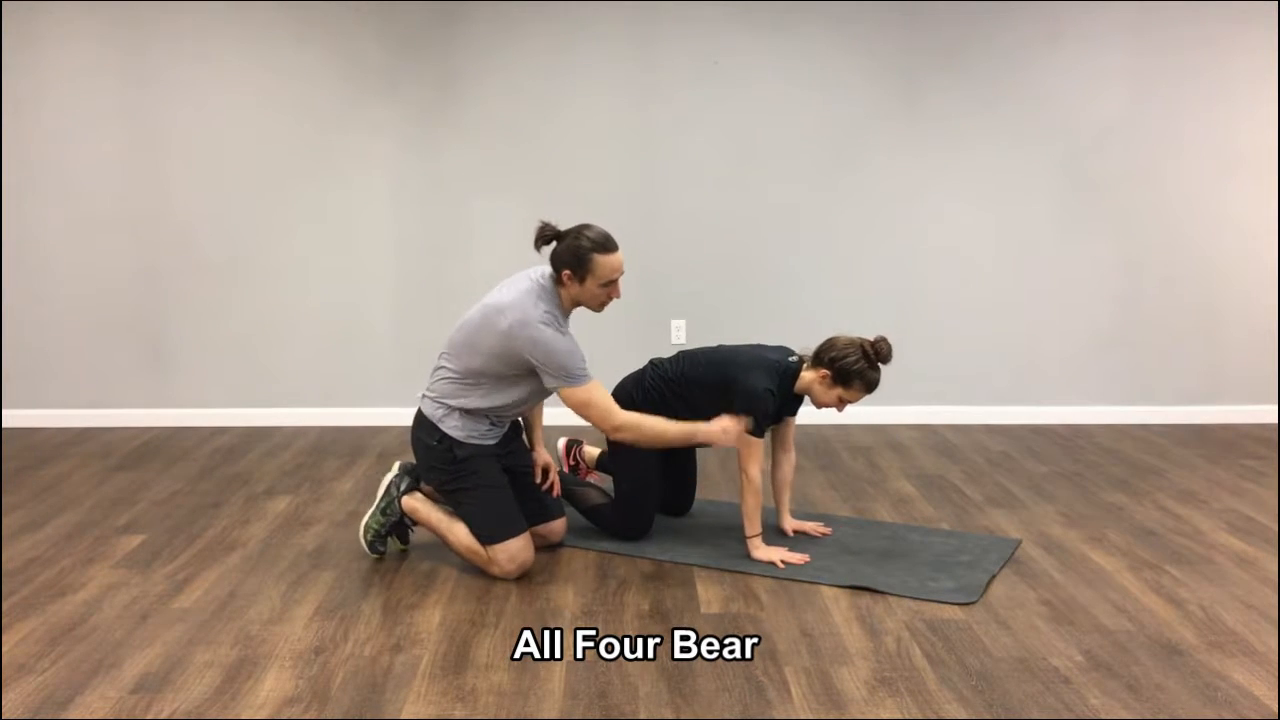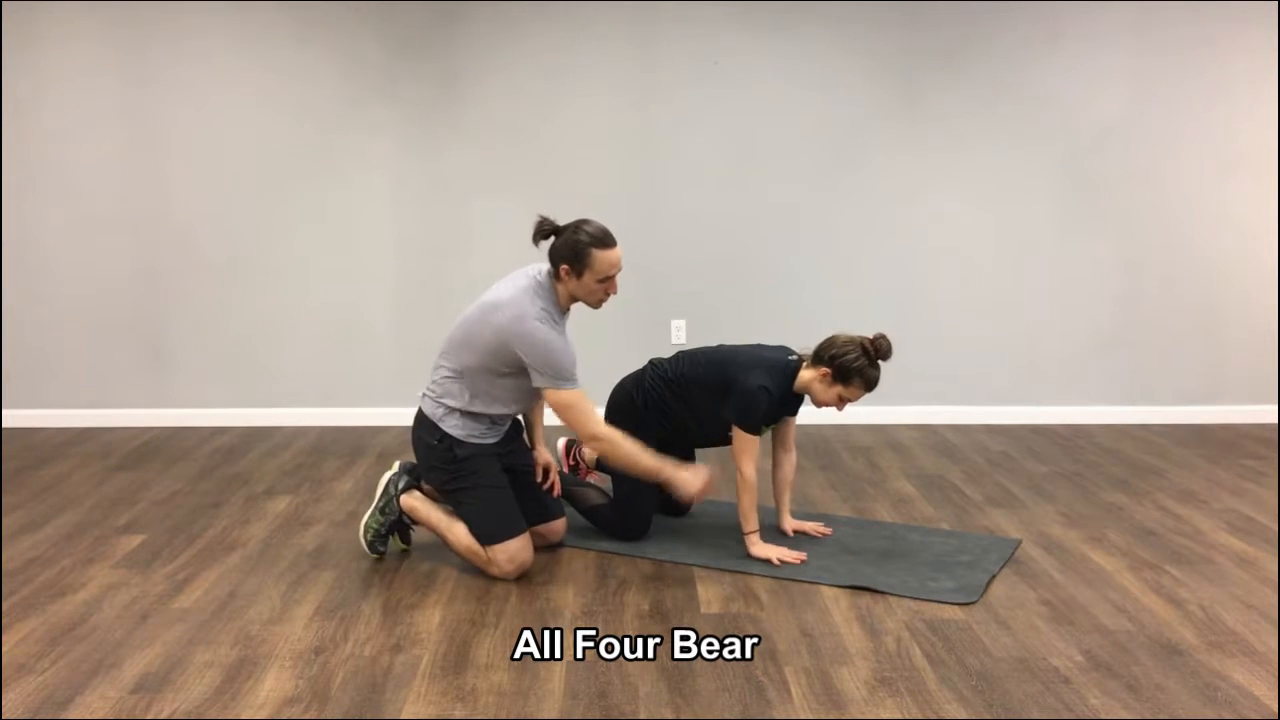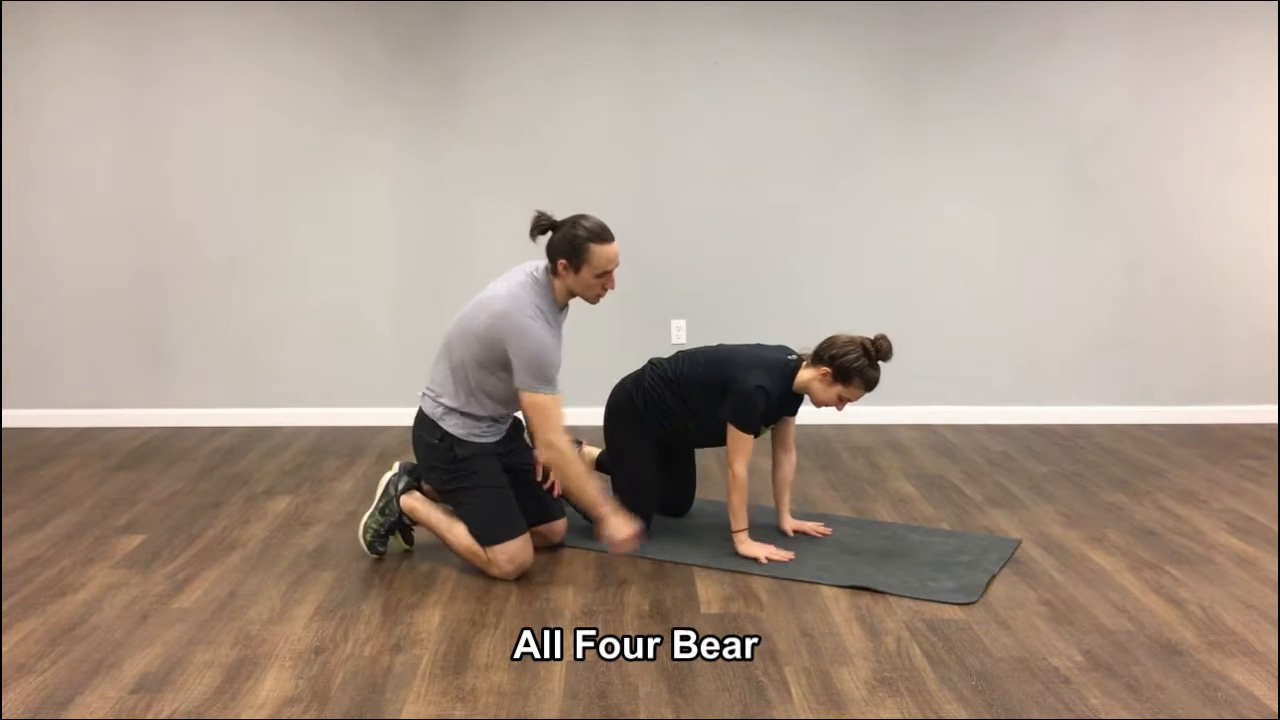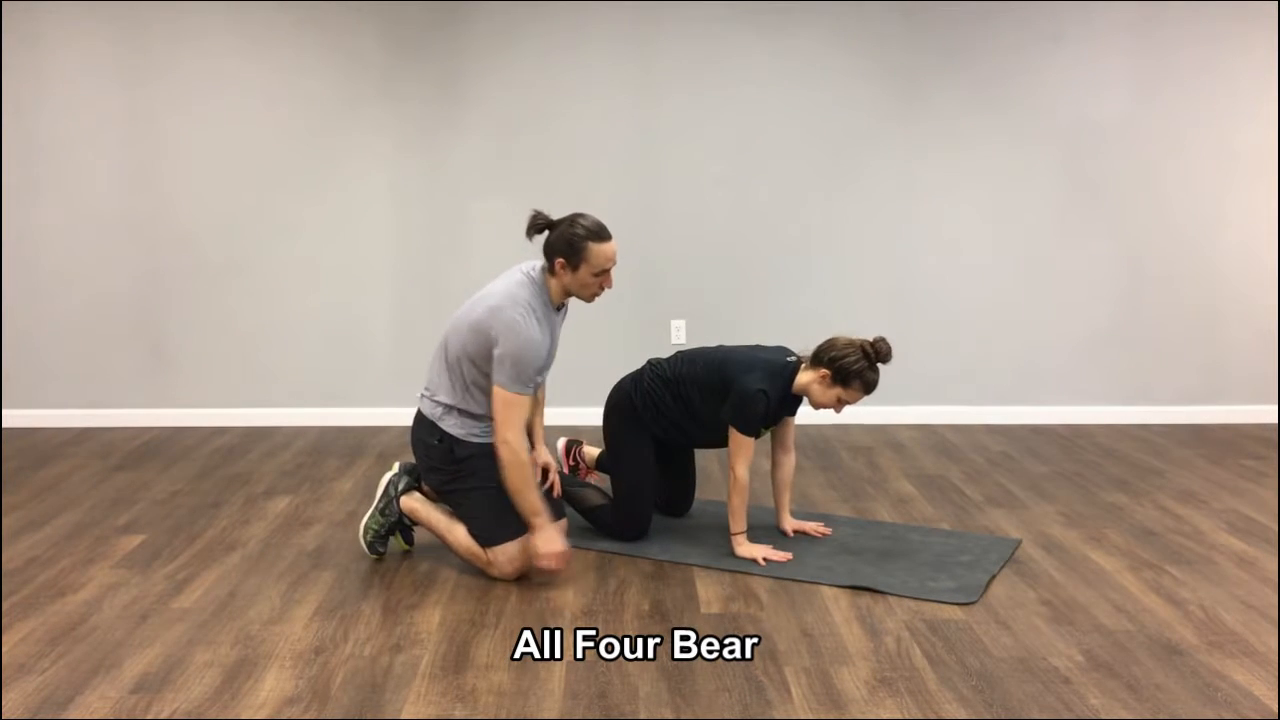
dt=0.1s
person 1, frame 1
left shoulder: (540, 283)
right shoulder: (541, 329)
right elbow: (616, 425)
left wrist: (536, 445)
right wrist: (704, 431)
left hip: (496, 428)
right hip: (452, 437)
left knee: (551, 531)
right knee: (512, 561)
left ankle: (430, 485)
right ankle: (407, 501)
person 1, frame 2
left shoulder: (538, 282)
right shoulder: (534, 326)
right elbow: (594, 433)
left wrist: (536, 444)
right wrist: (674, 474)
left hip: (495, 427)
right hip: (450, 436)
left knee: (550, 529)
right knee: (510, 561)
right ankle: (403, 501)
person 1, frame 3
left shoulder: (535, 283)
right shoulder: (528, 323)
right elbow: (554, 442)
left wrist: (539, 448)
right wrist: (607, 515)
left hip: (499, 428)
right hip: (453, 435)
left knee: (552, 531)
right knee: (511, 561)
left ankle: (434, 485)
right ankle: (406, 501)
person 1, frame 4
left shoulder: (549, 290)
right shoulder: (522, 324)
right elbow: (509, 441)
left wrist: (540, 445)
right wrist: (538, 525)
left hip: (493, 426)
right hip: (452, 437)
left knee: (554, 530)
right knee: (511, 561)
left ankle: (429, 485)
right ankle: (406, 502)
person 2, frame 1
left shoulder: (793, 374)
right shoulder: (760, 386)
left elbow: (784, 452)
right elbow: (750, 471)
left wrist: (785, 517)
right wrist: (756, 544)
left hip: (670, 416)
right hip: (637, 409)
left knee: (677, 505)
right knee: (632, 525)
left ankle: (582, 455)
person 2, frame 2
left shoulder: (793, 375)
right shoulder: (759, 386)
left elbow: (785, 452)
right elbow: (745, 469)
left wrist: (785, 517)
right wrist: (753, 541)
left hip: (669, 417)
right hip: (635, 409)
left knee: (677, 506)
right knee: (632, 524)
left ankle: (585, 455)
person 2, frame 3
left shoulder: (792, 375)
right shoulder: (758, 385)
left elbow: (785, 452)
right elbow: (737, 468)
left wrist: (785, 517)
right wrist: (742, 540)
left hip: (668, 418)
right hip: (634, 410)
left knee: (676, 506)
left ankle: (586, 455)
right ankle: (552, 479)
person 2, frame 4
left shoulder: (792, 375)
right shoulder: (756, 387)
left elbow: (784, 452)
right elbow: (738, 470)
left wrist: (785, 517)
right wrist: (740, 541)
left hip: (666, 417)
right hip: (633, 409)
left knee: (676, 505)
right knee: (630, 526)
left ankle: (583, 456)
